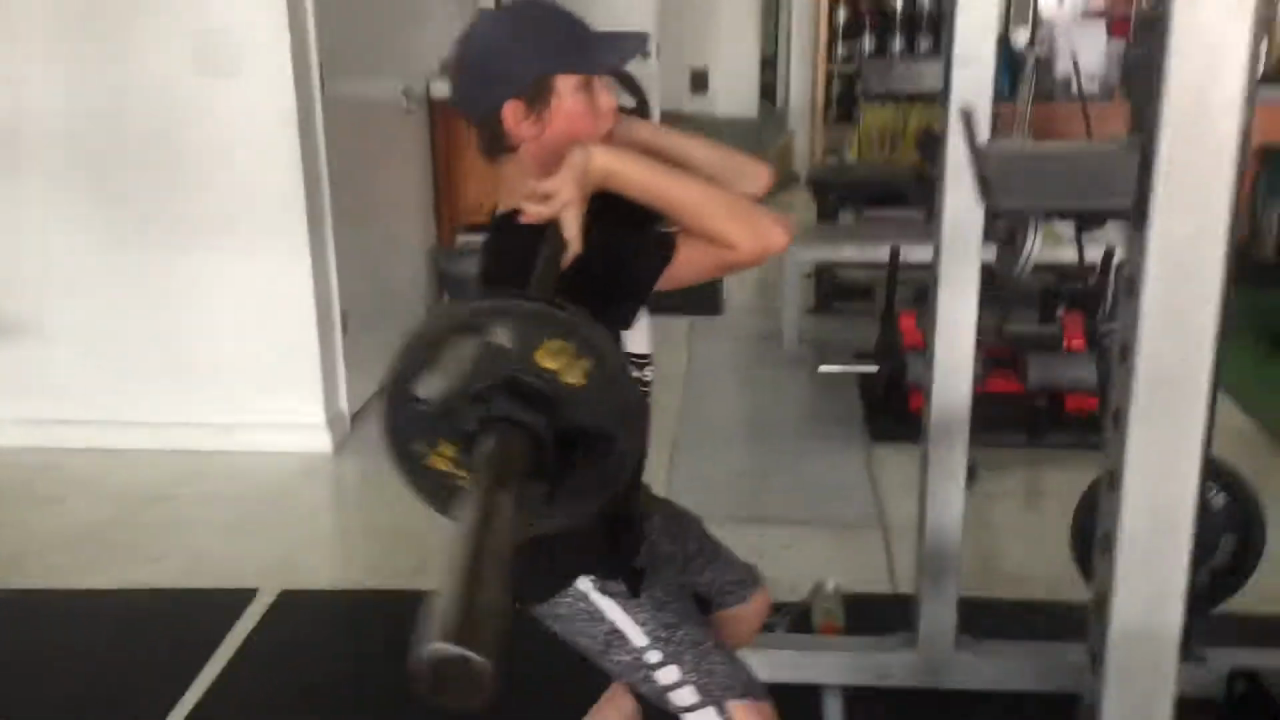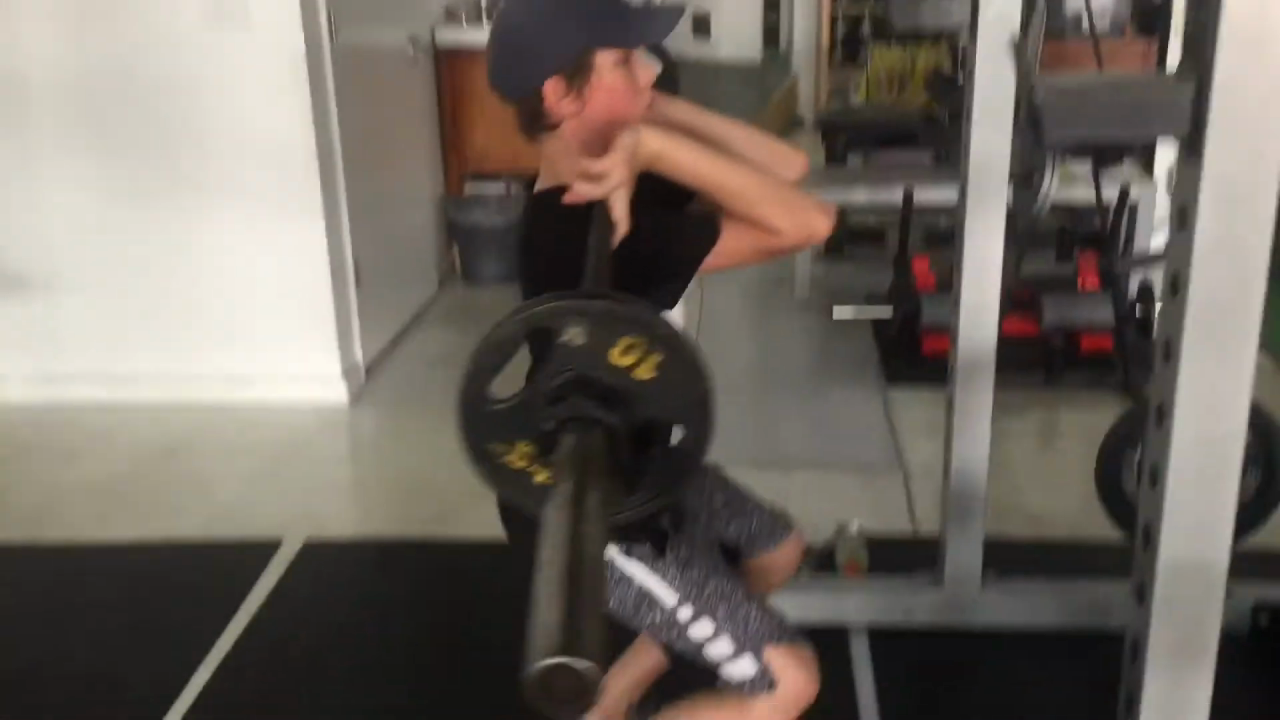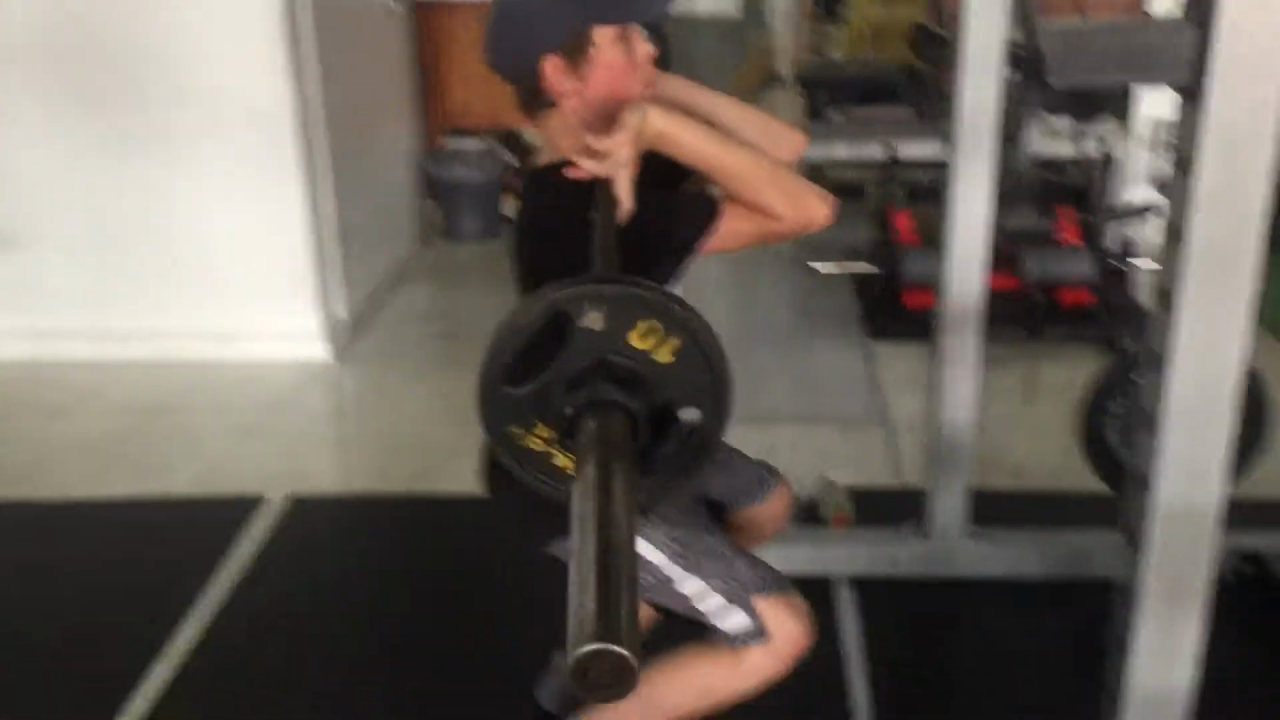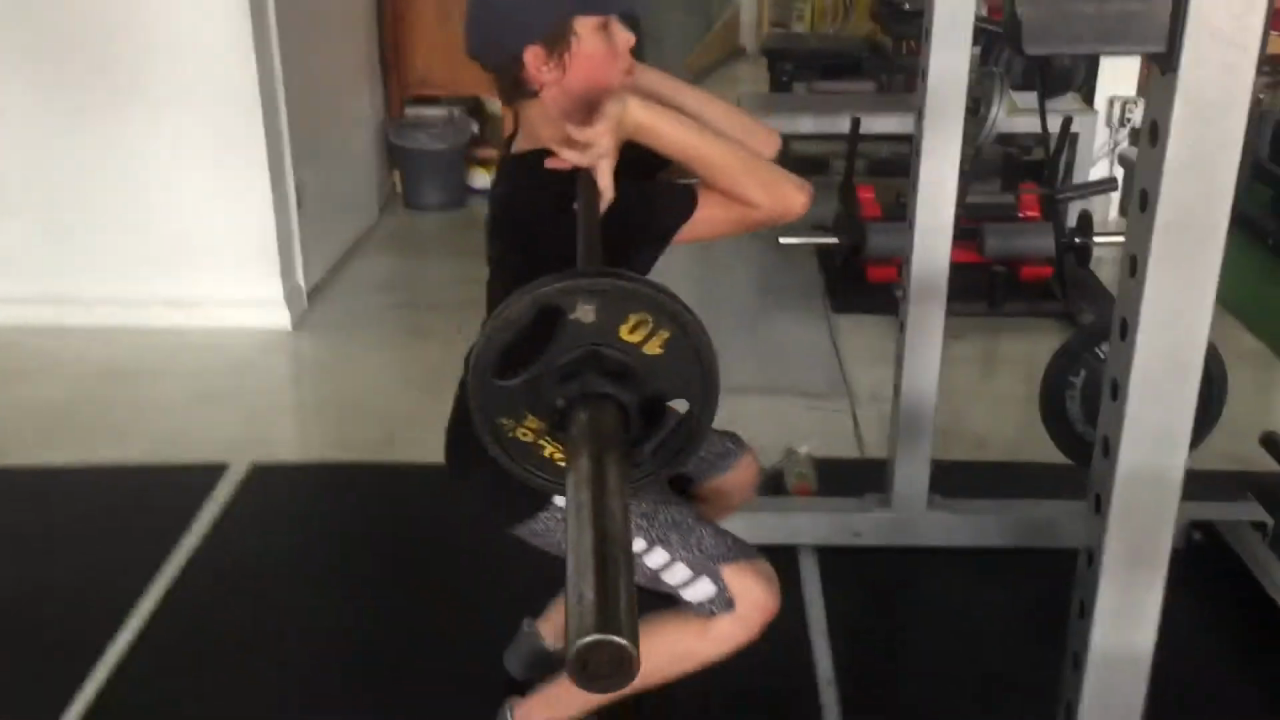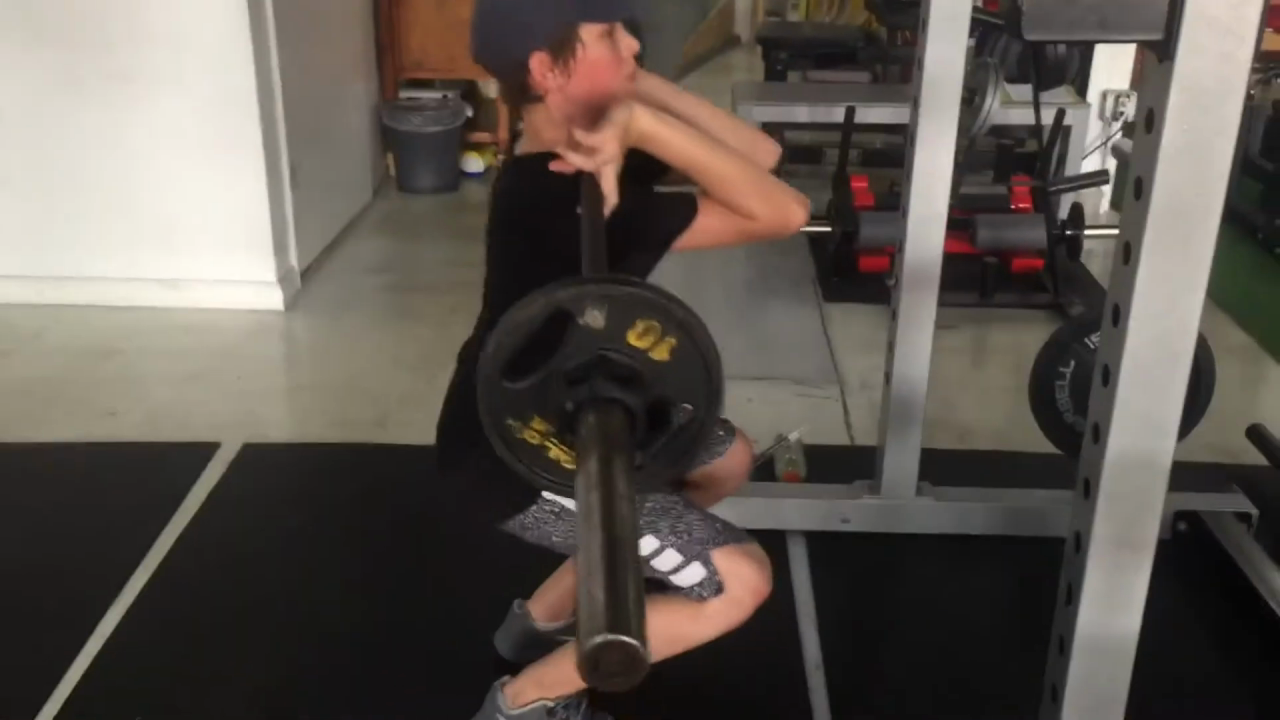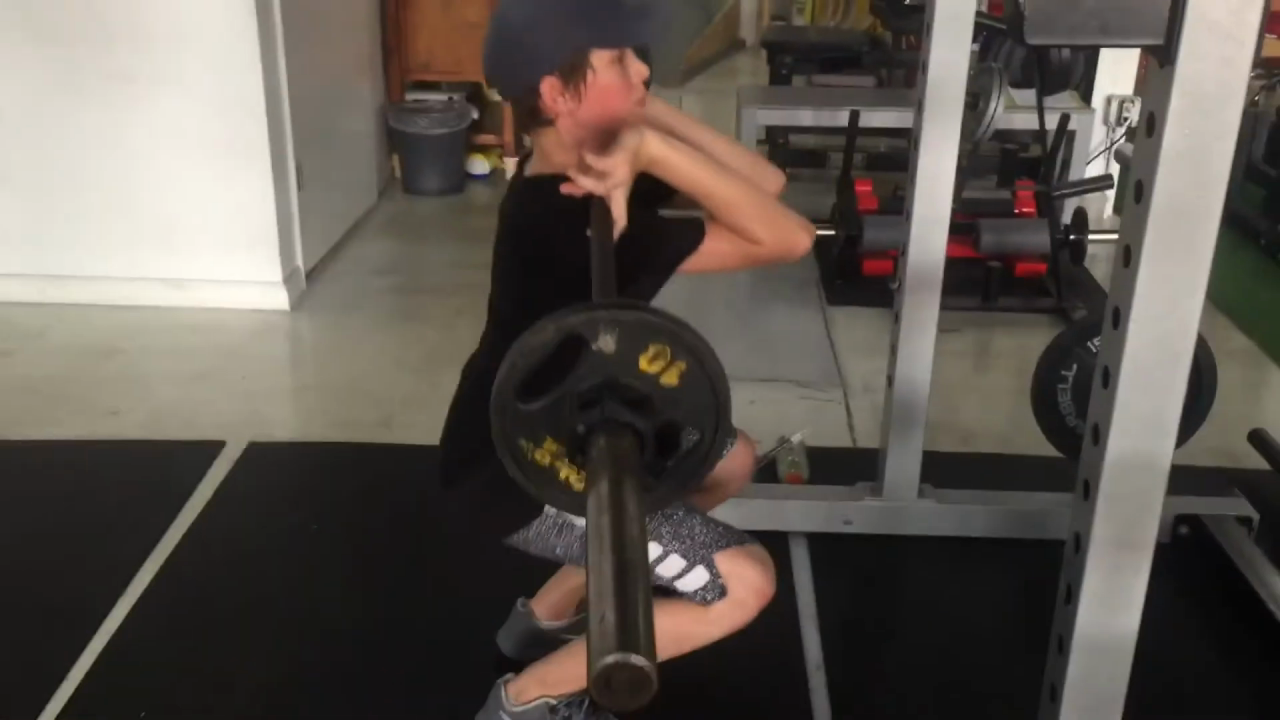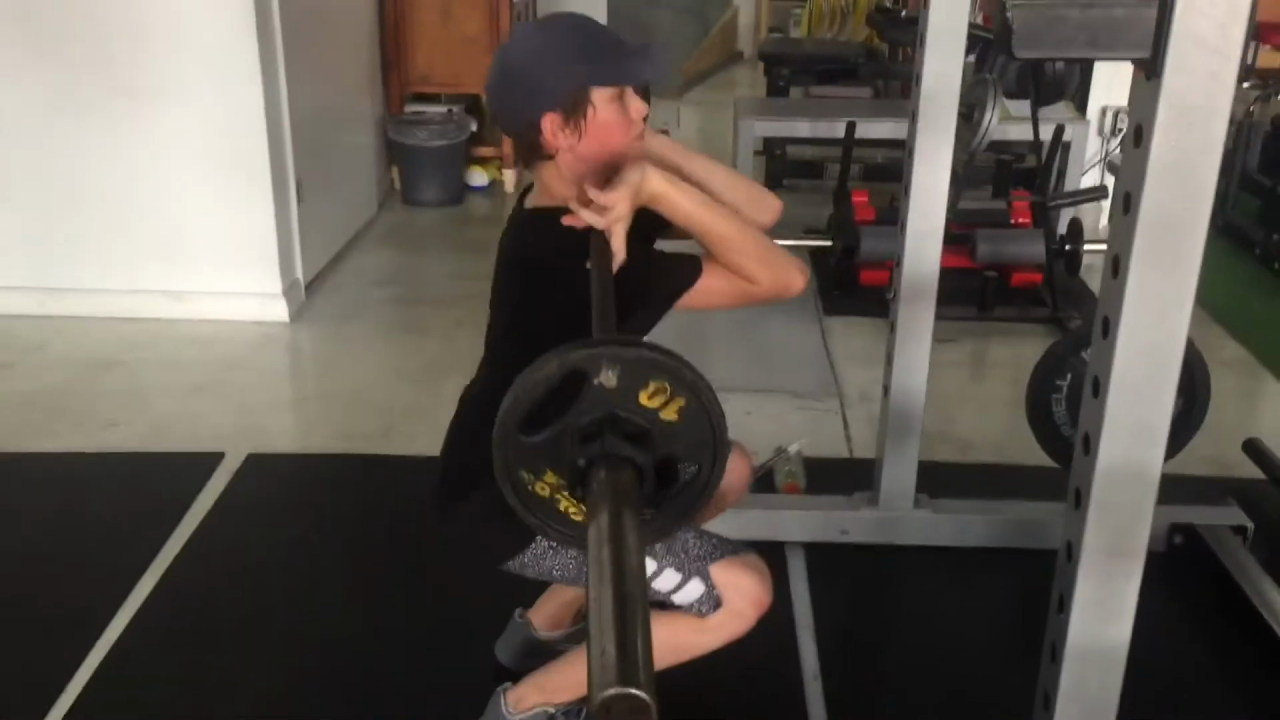
dt=0.1s
person 1, frame 1
left shoulder: (583, 213)
right shoulder: (547, 251)
left elbow: (751, 182)
right elbow: (762, 237)
left wrist: (621, 137)
right wrist: (607, 166)
left hip: (605, 499)
right hip: (559, 538)
left knee: (741, 605)
person 1, frame 2
left shoulder: (618, 189)
right shoulder: (579, 234)
left elbow: (787, 169)
right elbow: (805, 224)
left wrist: (661, 117)
right wrist: (652, 144)
left knee: (775, 549)
person 1, frame 3
left shoulder: (609, 158)
right shoulder: (578, 207)
left elbow: (786, 150)
right elbow: (806, 210)
left wrist: (658, 90)
right wrist: (653, 125)
left knee: (764, 502)
right knee: (780, 631)
person 1, frame 4
left shoulder: (583, 145)
right shoulder: (554, 195)
left elbow: (761, 145)
right elbow: (784, 198)
left wrist: (635, 84)
right wrist: (635, 115)
left knee: (733, 471)
right knee: (747, 597)
left ankle: (554, 631)
person 1, frame 5
left shoulder: (578, 153)
right shoulder: (552, 196)
left elbow: (758, 158)
right elbow: (780, 213)
left wrist: (642, 95)
right wrist: (639, 126)
right hip: (513, 457)
left knee: (725, 459)
right knee: (738, 580)
left ankle: (544, 615)
person 1, frame 6
left shoulder: (583, 169)
right shoulder: (564, 217)
left elbow: (764, 183)
right elbow: (785, 238)
left wrist: (650, 116)
right wrist: (650, 150)
right hip: (517, 469)
left knee: (728, 460)
right knee: (743, 581)
left ankle: (548, 612)
person 1, frame 7
left shoulder: (584, 205)
right shoulder: (565, 253)
left elbow: (761, 212)
right elbow: (781, 278)
left wrist: (648, 153)
right wrist: (652, 186)
right hip: (511, 499)
left knee: (725, 473)
right knee: (742, 591)
left ankle: (547, 622)
